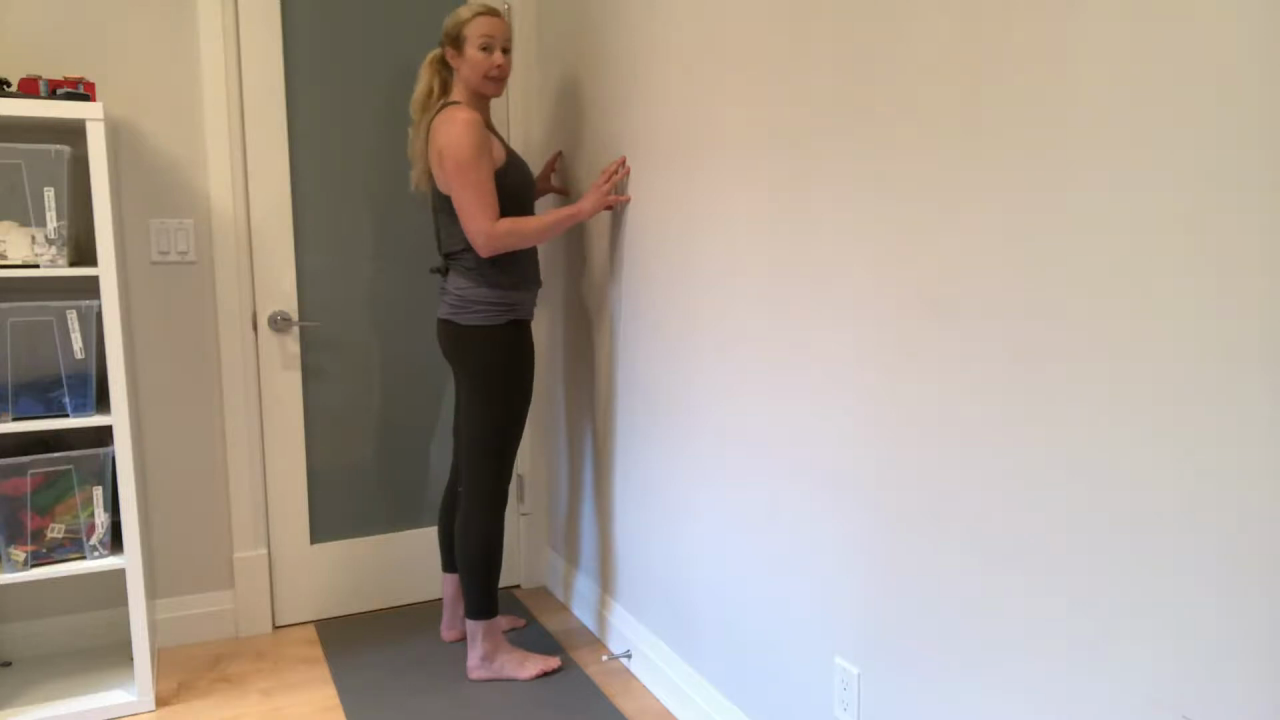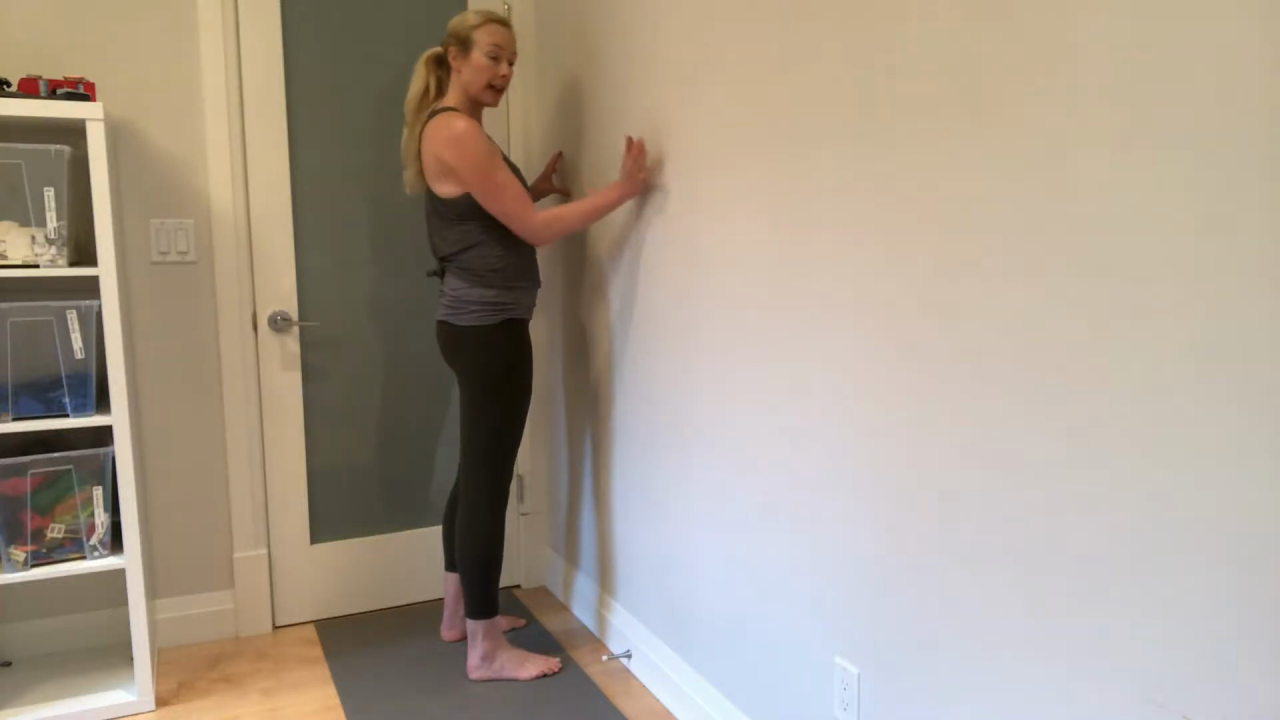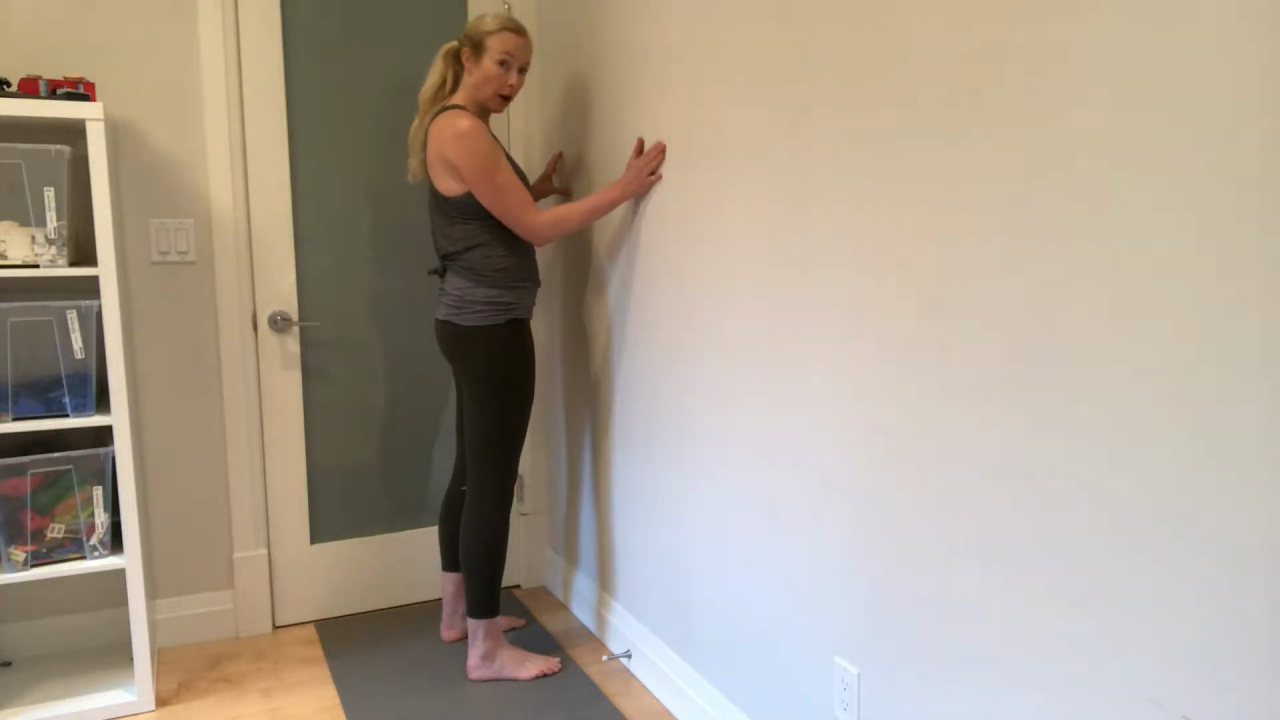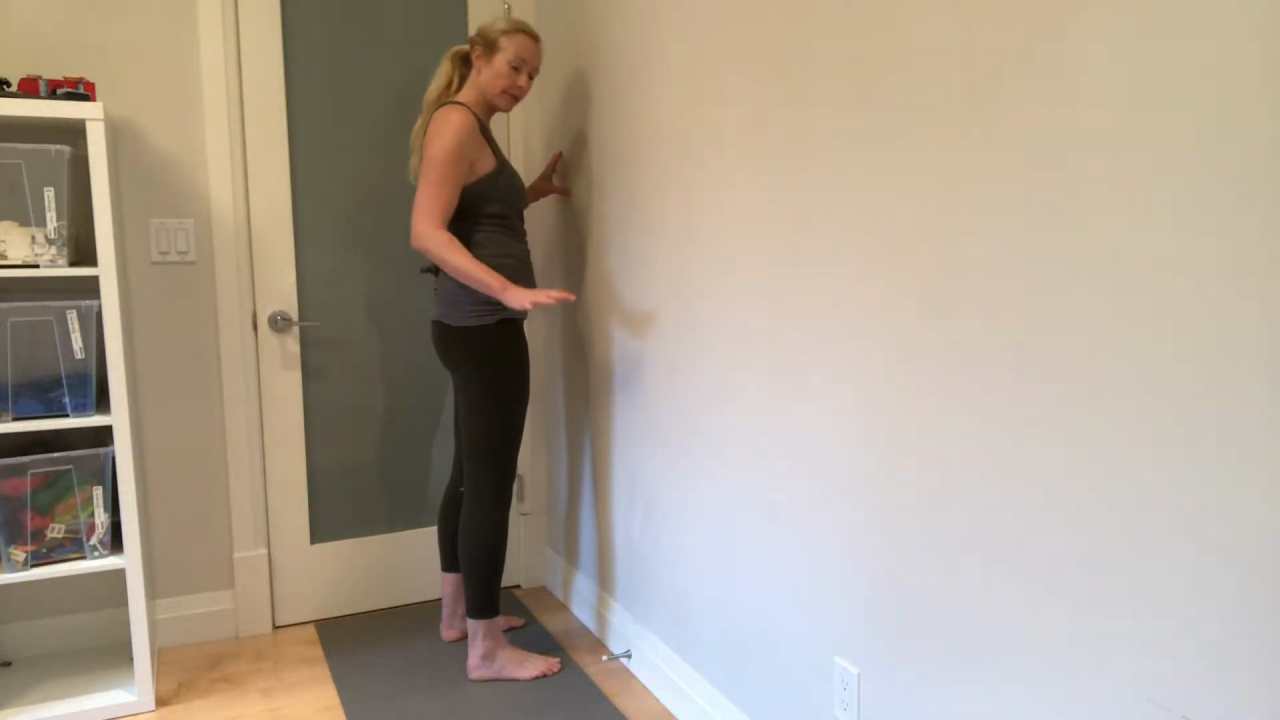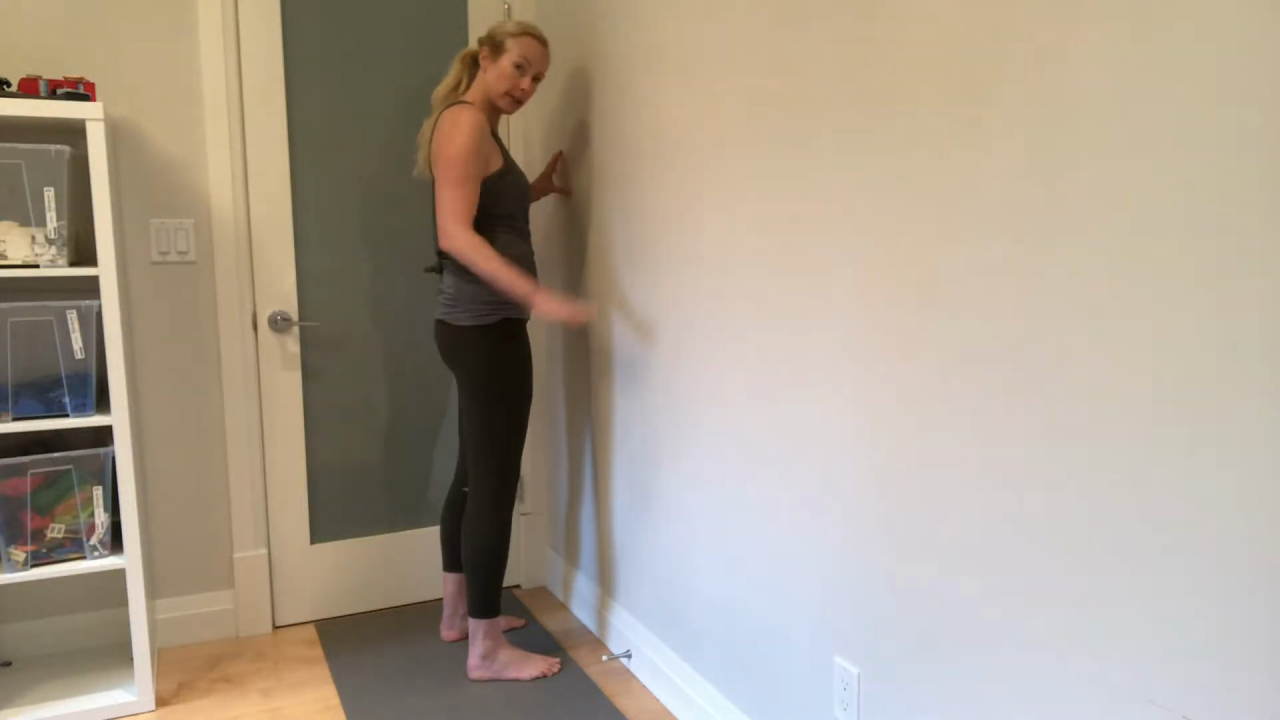
dt=1s
person 1, frame 1
left shoulder: (467, 124)
right shoulder: (460, 124)
right elbow: (487, 237)
left wrist: (530, 189)
right wrist: (583, 208)
left hip: (477, 319)
right hip: (489, 323)
left knee: (470, 473)
right knee: (488, 482)
left ankle: (459, 612)
right ankle: (486, 650)
person 1, frame 2
left shoulder: (449, 129)
right shoulder: (457, 132)
right elbow: (534, 230)
left wrist: (532, 190)
right wrist: (621, 190)
left hip: (476, 322)
right hip: (488, 326)
left knee: (476, 472)
right knee: (488, 481)
left ankle: (459, 613)
right ankle: (486, 649)
person 1, frame 3
left shoulder: (456, 127)
right shoulder: (463, 131)
right elbow: (533, 229)
left wrist: (534, 189)
right wrist: (623, 189)
left hip: (474, 322)
right hip: (489, 327)
left knee: (473, 472)
right knee: (492, 481)
left ankle: (458, 612)
right ankle: (486, 648)
person 1, frame 4
left shoulder: (473, 128)
right shoulder: (454, 124)
right elbow: (427, 231)
left wrist: (532, 194)
right wrist: (509, 291)
left hip: (477, 325)
right hip: (481, 327)
left knee: (470, 473)
right knee: (490, 481)
left ankle: (457, 612)
right ankle: (486, 648)
person 1, frame 5
left shoulder: (476, 127)
right shoulder: (463, 121)
right elbow: (455, 234)
left wrist: (532, 191)
right wrist: (537, 295)
left hip: (480, 324)
right hip: (485, 326)
left knee: (475, 473)
right knee: (494, 480)
left ankle: (458, 612)
right ankle: (486, 648)
